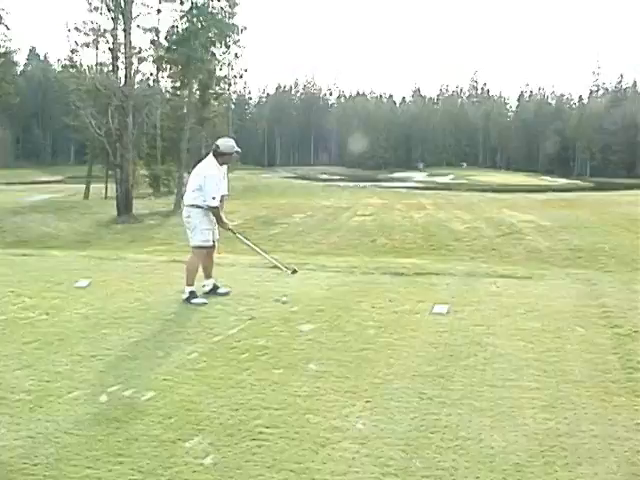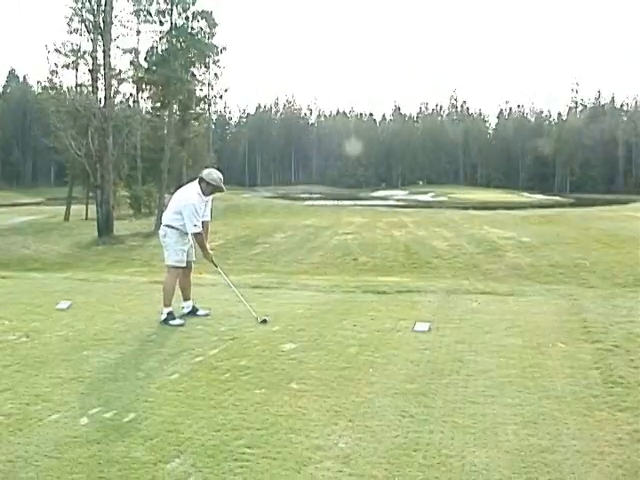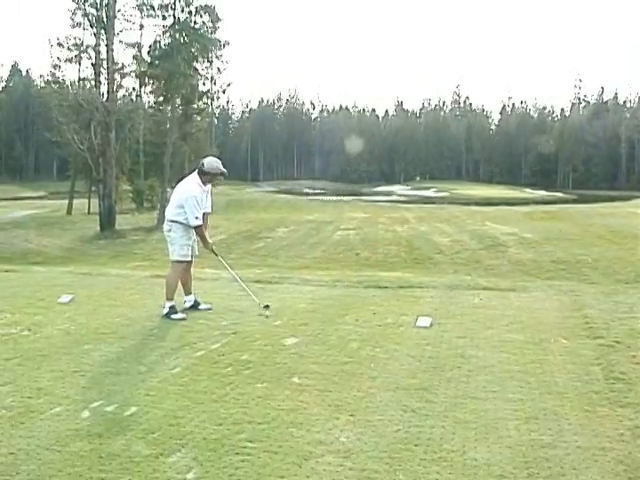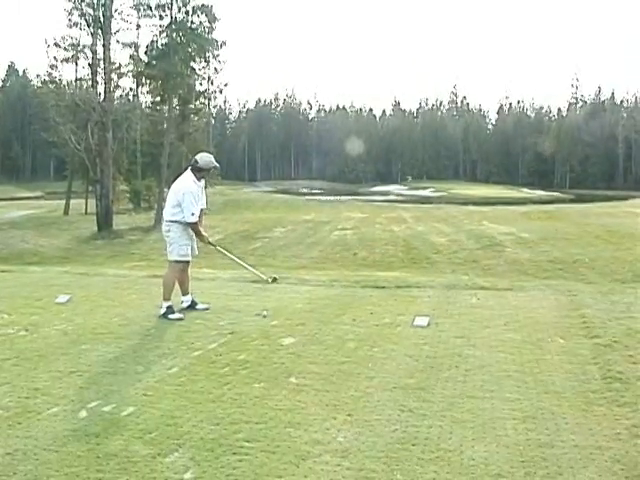
dt=0.3s
person 1, frame 1
left shoulder: (219, 166)
right shoulder: (210, 171)
left elbow: (220, 194)
right elbow: (213, 202)
left wrist: (221, 217)
right wrist: (222, 221)
left hip: (206, 212)
right hip: (196, 212)
left knee: (210, 248)
right knee: (199, 251)
left ankle: (209, 285)
right ankle: (188, 292)
person 1, frame 2
left shoulder: (205, 193)
right shoulder: (191, 198)
left elbow: (205, 219)
right elbow: (196, 229)
left wrist: (206, 244)
right wrist: (205, 251)
left hip: (184, 232)
right hip: (172, 232)
left knee: (187, 269)
right knee: (174, 272)
left ankle: (188, 307)
right ankle: (166, 313)
person 1, frame 3
left shoulder: (205, 184)
right shoulder: (192, 190)
left elbow: (205, 211)
right elbow: (195, 222)
left wrist: (206, 234)
right wrist: (205, 241)
left hip: (187, 226)
right hip: (177, 227)
left knee: (187, 265)
right knee: (178, 265)
left ankle: (190, 301)
right ankle: (169, 307)
person 1, frame 4
left shoulder: (198, 180)
right shoulder: (188, 187)
left elbow: (200, 207)
right elbow: (191, 218)
left wrist: (201, 230)
right wrist: (201, 235)
left hip: (185, 226)
right hip: (176, 227)
left knee: (185, 265)
right knee: (175, 266)
left ankle: (187, 301)
right ankle: (166, 307)
